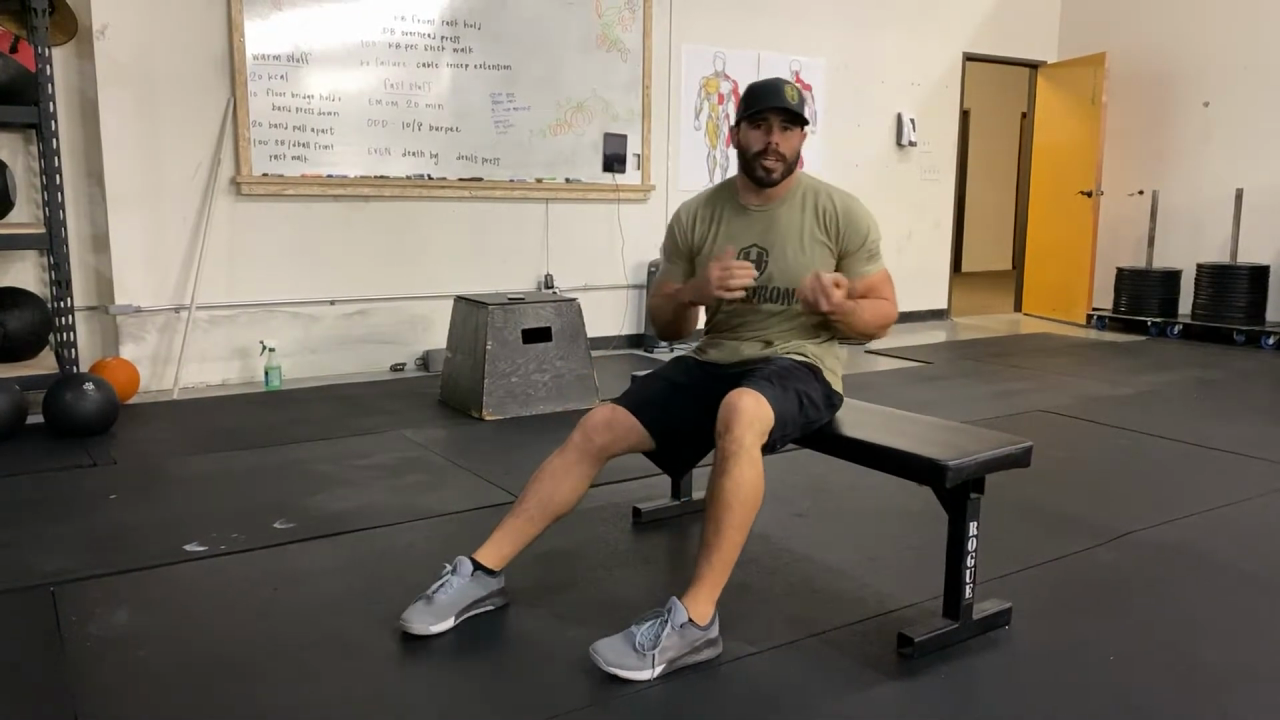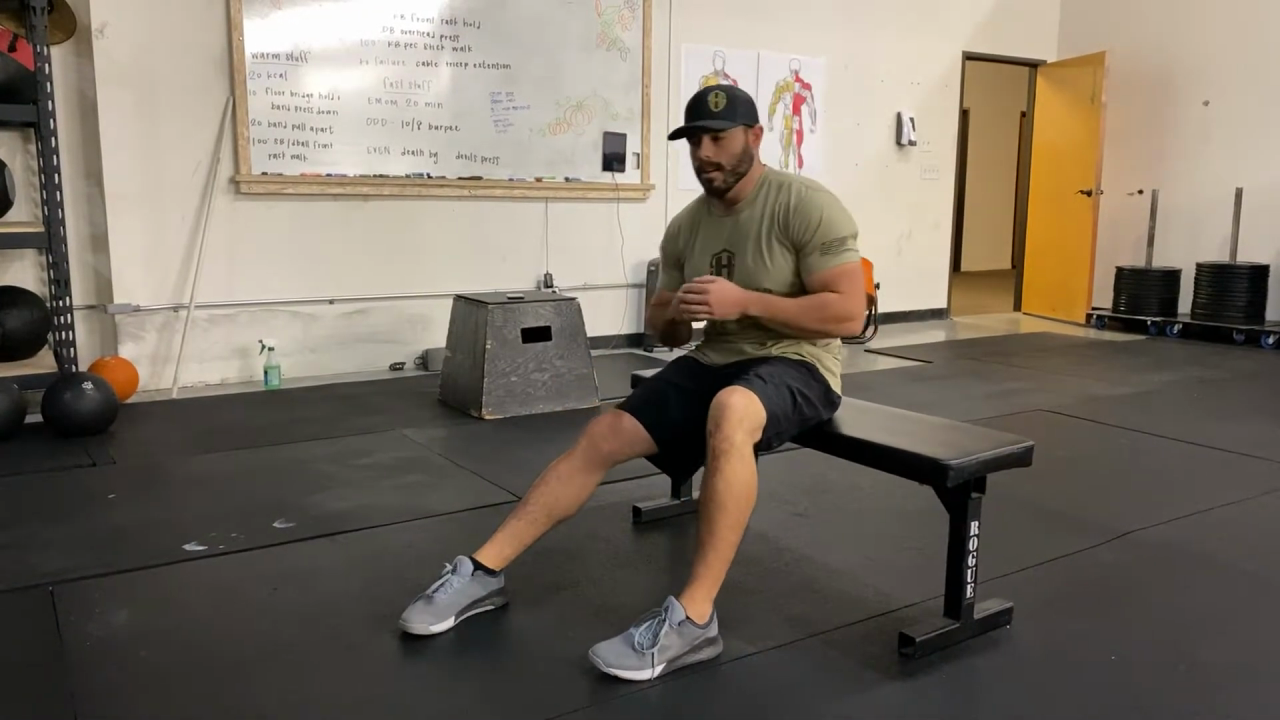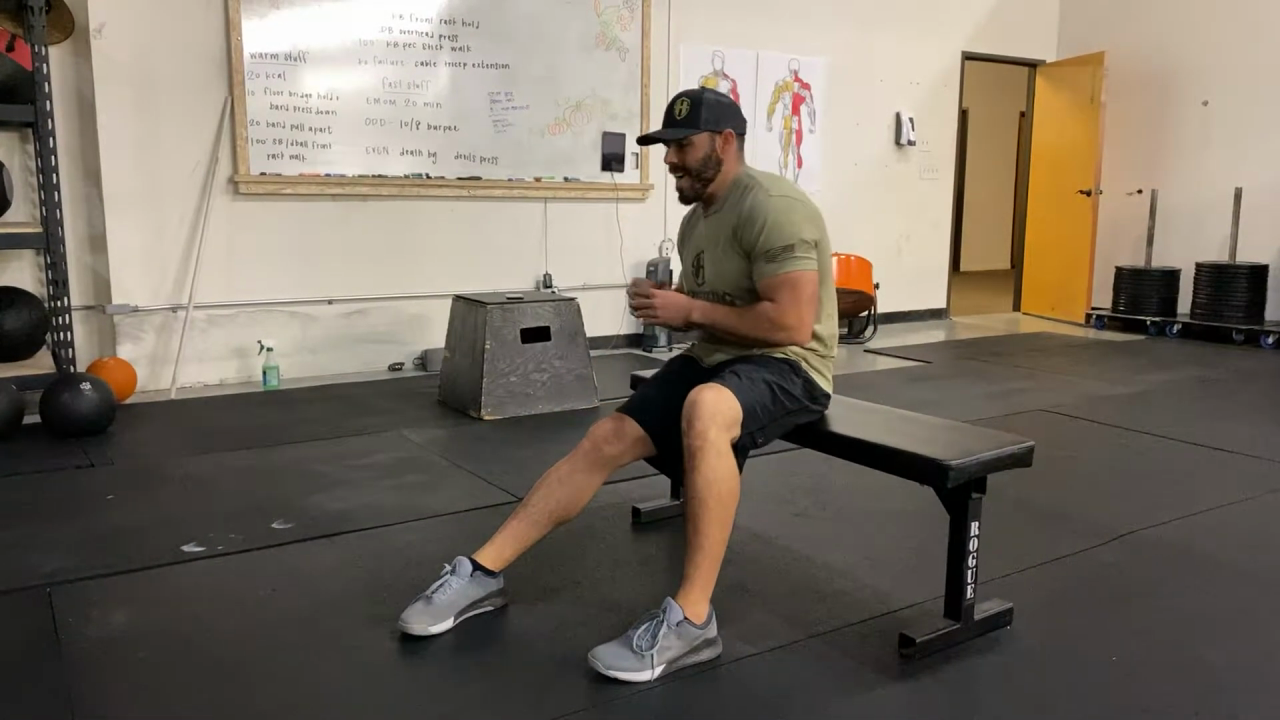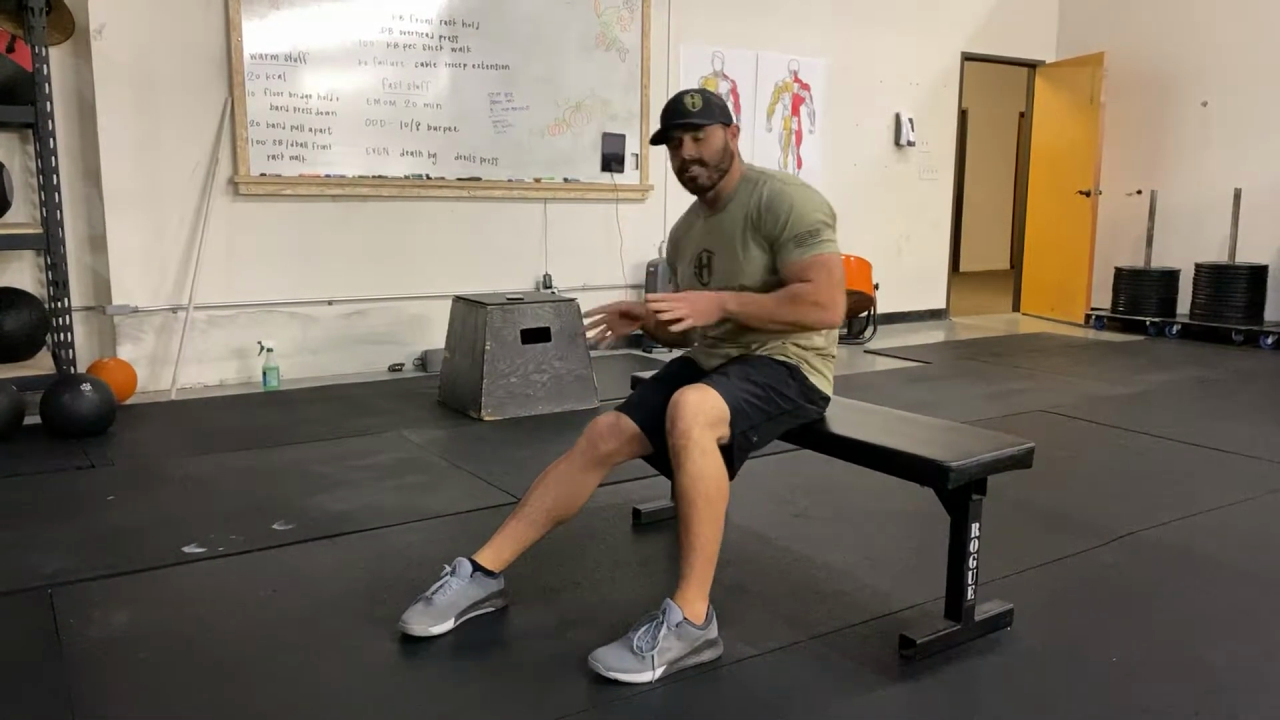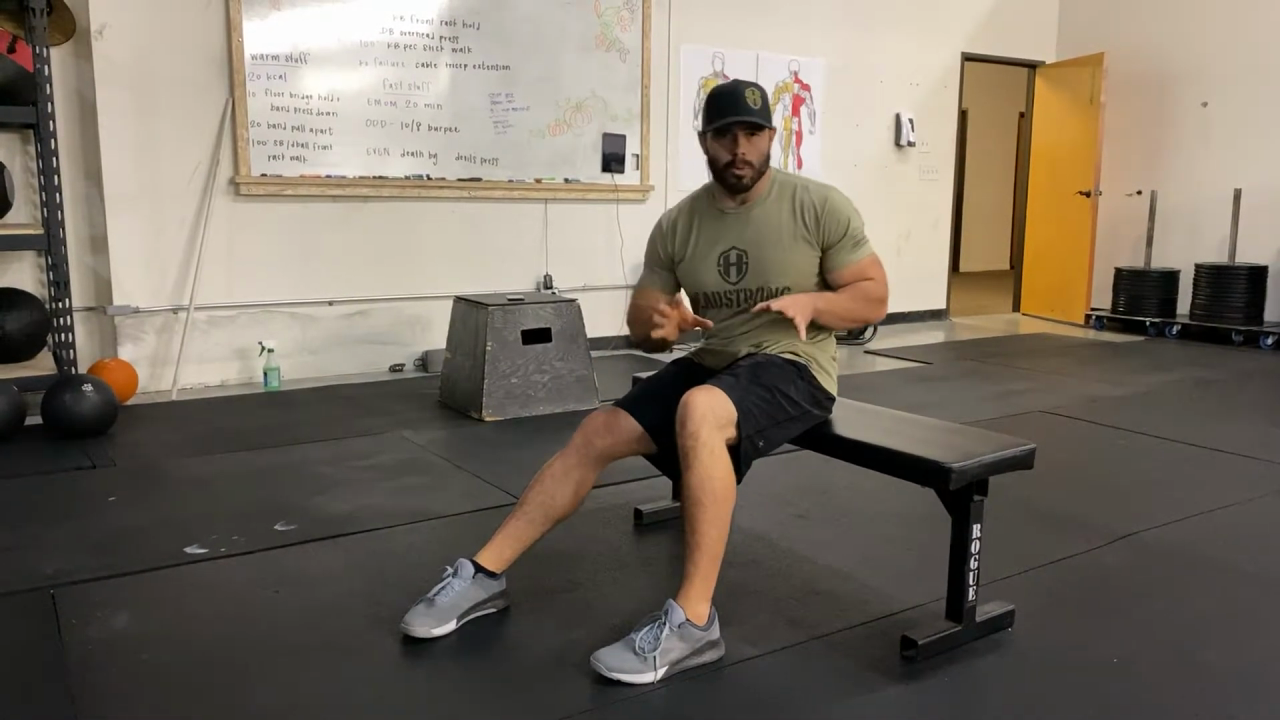
dt=0.4s
person 1, frame 1
left shoulder: (839, 213)
right shoulder: (696, 215)
left elbow: (881, 313)
right elbow: (666, 326)
left wrist: (840, 309)
right wrist: (695, 292)
left hip: (798, 367)
right hip: (714, 360)
left knee: (738, 416)
right knee: (598, 428)
left ankle: (693, 619)
right ankle: (482, 572)
person 1, frame 2
left shoulder: (807, 206)
right shoulder: (686, 226)
left elbow: (848, 314)
right elbow: (662, 327)
left wrist: (745, 301)
right wrist: (676, 314)
left hip: (795, 365)
right hip: (714, 360)
left knee: (729, 414)
right knee: (602, 436)
left ankle: (692, 618)
right ankle: (481, 572)
person 1, frame 3
left shoulder: (772, 208)
right shoulder: (695, 221)
left elbow: (791, 325)
left wrist: (689, 309)
right wrist: (663, 305)
left hip: (787, 366)
right hip: (713, 361)
left knee: (705, 410)
right knee: (604, 440)
left ankle: (690, 619)
right ankle: (480, 573)
person 1, frame 4
left shoulder: (785, 200)
right shoulder: (687, 227)
left elbow: (824, 307)
left wrist: (719, 302)
right wrist: (646, 318)
left hip: (787, 367)
right hip: (714, 361)
left knee: (689, 409)
right knee: (601, 436)
left ankle: (690, 619)
right ankle: (480, 574)
person 1, frame 5
left shoulder: (819, 206)
right shoulder: (678, 223)
left elbow: (873, 298)
right elbow: (641, 325)
left wrist: (808, 303)
right wrist: (659, 321)
left hip: (792, 367)
right hip: (712, 362)
left knee: (699, 412)
right knee: (597, 434)
left ankle: (692, 620)
right ankle: (482, 575)
